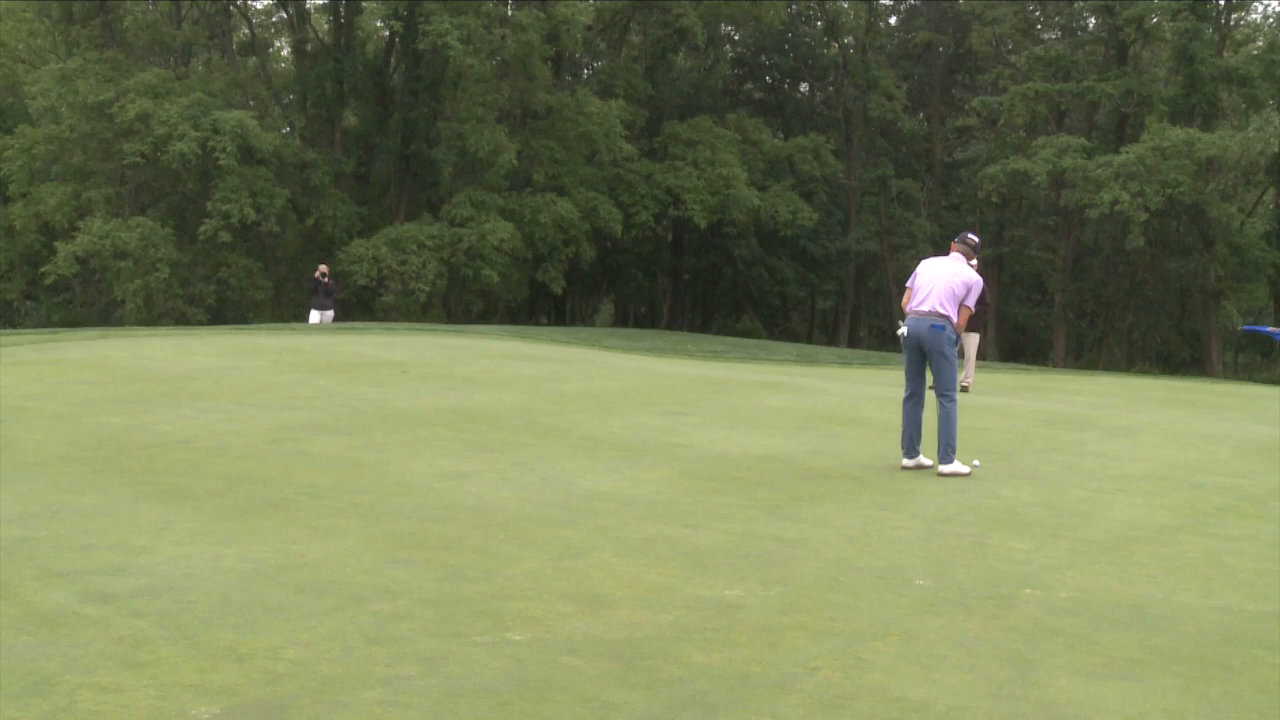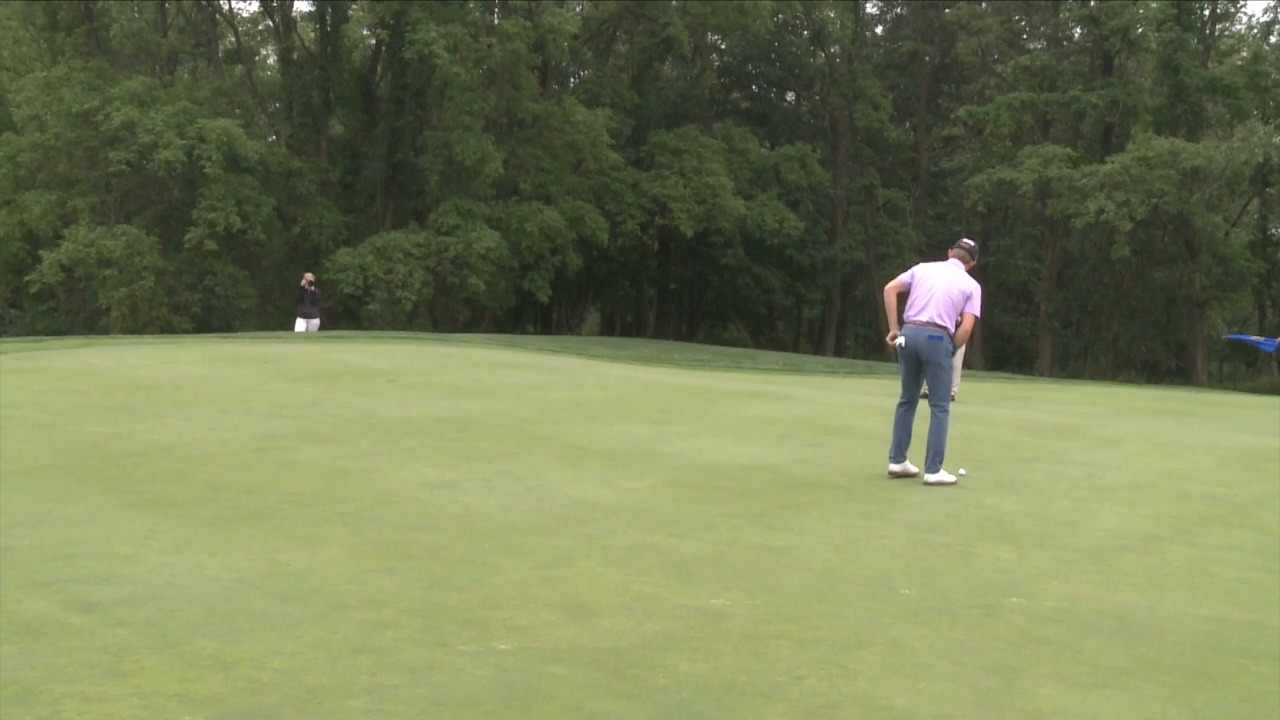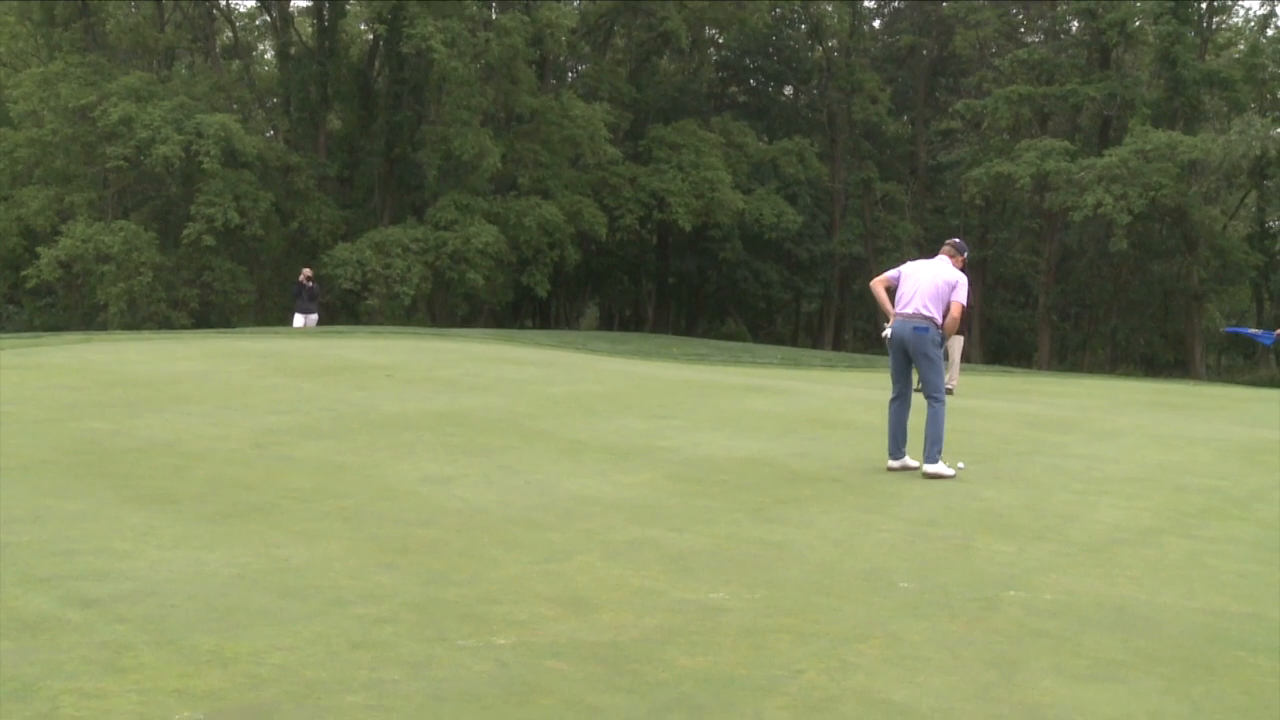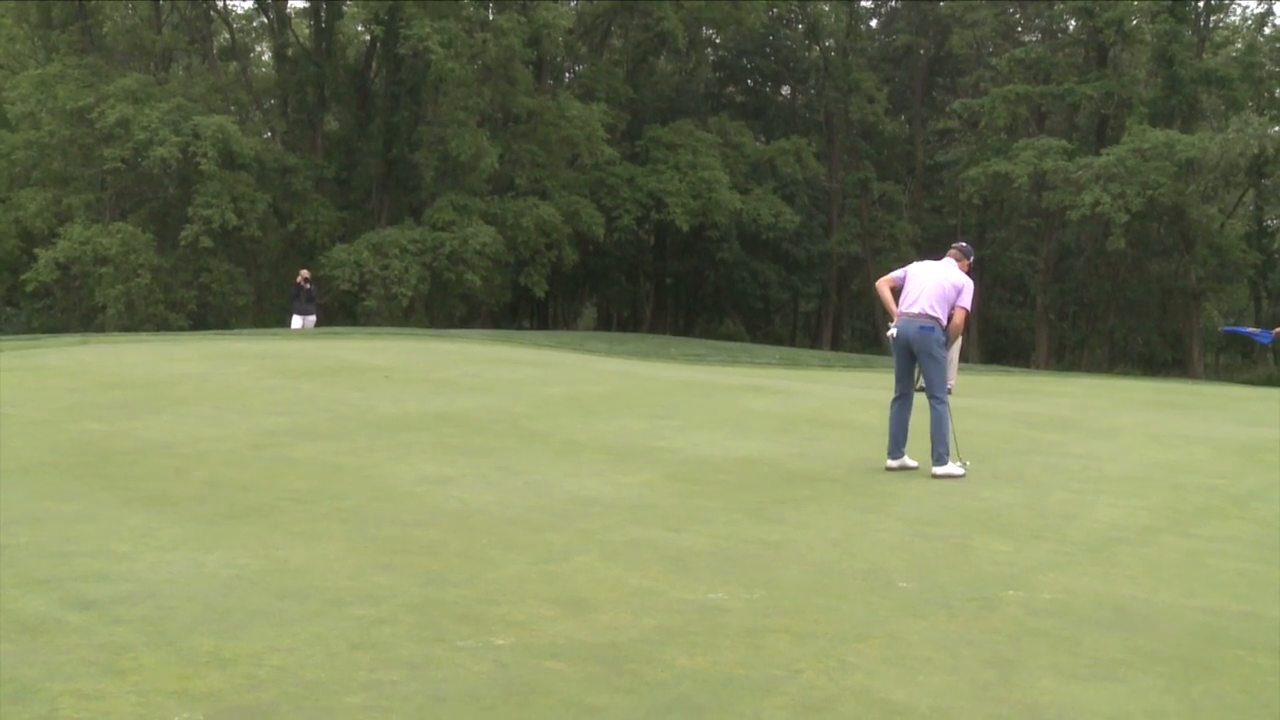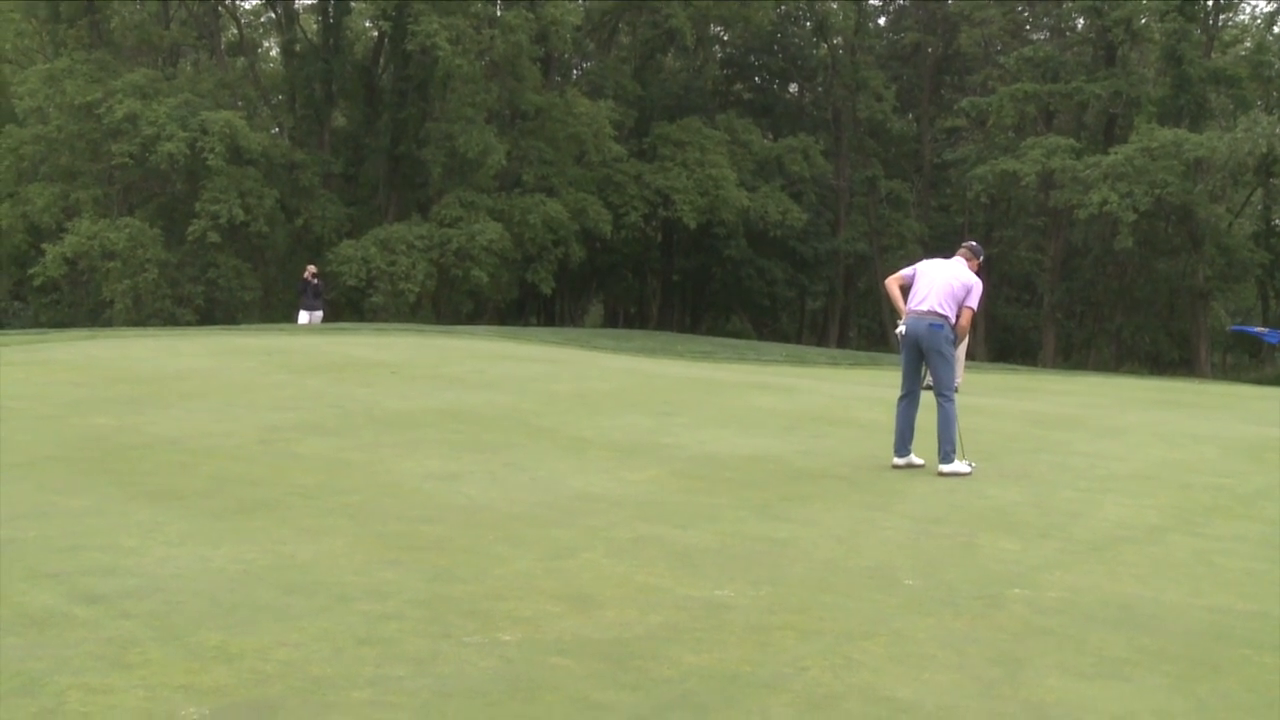
dt=0.5s
person 1, frame 1
left shoulder: (926, 263)
right shoulder: (973, 277)
left elbow: (905, 302)
right elbow: (961, 320)
right wrist: (952, 341)
left hip: (911, 326)
right hip: (939, 329)
left knee: (913, 393)
right knee: (946, 397)
left ankle: (911, 455)
right ankle: (947, 461)
person 1, frame 2
left shoulder: (923, 268)
right shoulder: (971, 285)
left elbow: (890, 289)
right elbow: (966, 328)
left wrist: (894, 328)
right wrist: (950, 351)
left hip: (909, 335)
right hip: (937, 340)
left knee: (907, 400)
right knee: (939, 407)
left ankle: (897, 460)
right ankle: (933, 470)
person 1, frame 3
left shoulder: (912, 265)
right shoulder: (958, 276)
left elbow: (876, 284)
right elbow: (954, 316)
left wrist: (892, 316)
right wrist: (941, 341)
left hip: (898, 329)
right hip: (924, 331)
left knee: (900, 394)
right knee: (936, 398)
left ankle: (896, 456)
right ankle: (932, 461)
person 1, frame 4
left shoulder: (918, 265)
right shoulder: (964, 279)
left elbow: (882, 283)
right elbow: (957, 322)
left wrist: (896, 316)
right wrist: (946, 346)
left hip: (902, 327)
right hip: (929, 331)
left knee: (902, 394)
right knee: (937, 399)
left ankle: (895, 456)
right ankle: (941, 462)
person 1, frame 5
left shoulder: (927, 263)
right shoulder: (973, 280)
left elbow: (891, 282)
right elbow: (964, 323)
left wrist: (904, 314)
right wrist: (953, 347)
left hip: (911, 325)
right hip: (937, 329)
left knee: (909, 392)
right knee: (945, 397)
left ankle: (902, 454)
right ankle: (947, 460)
